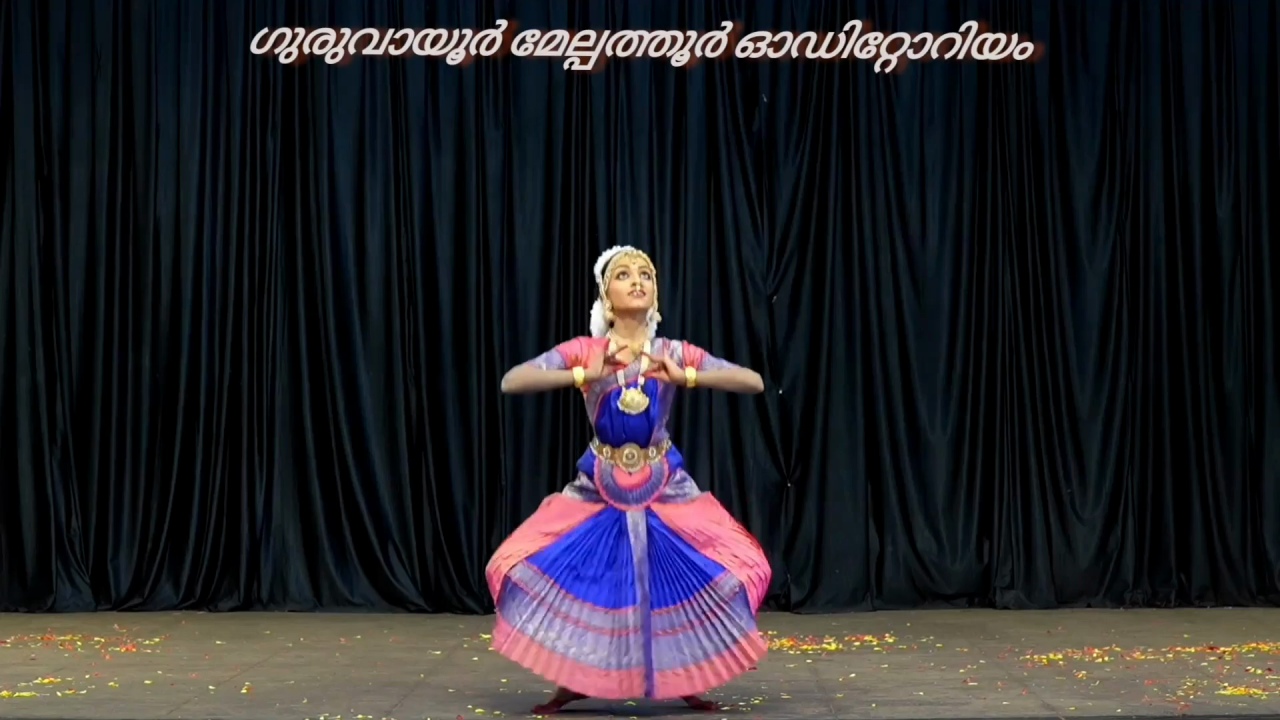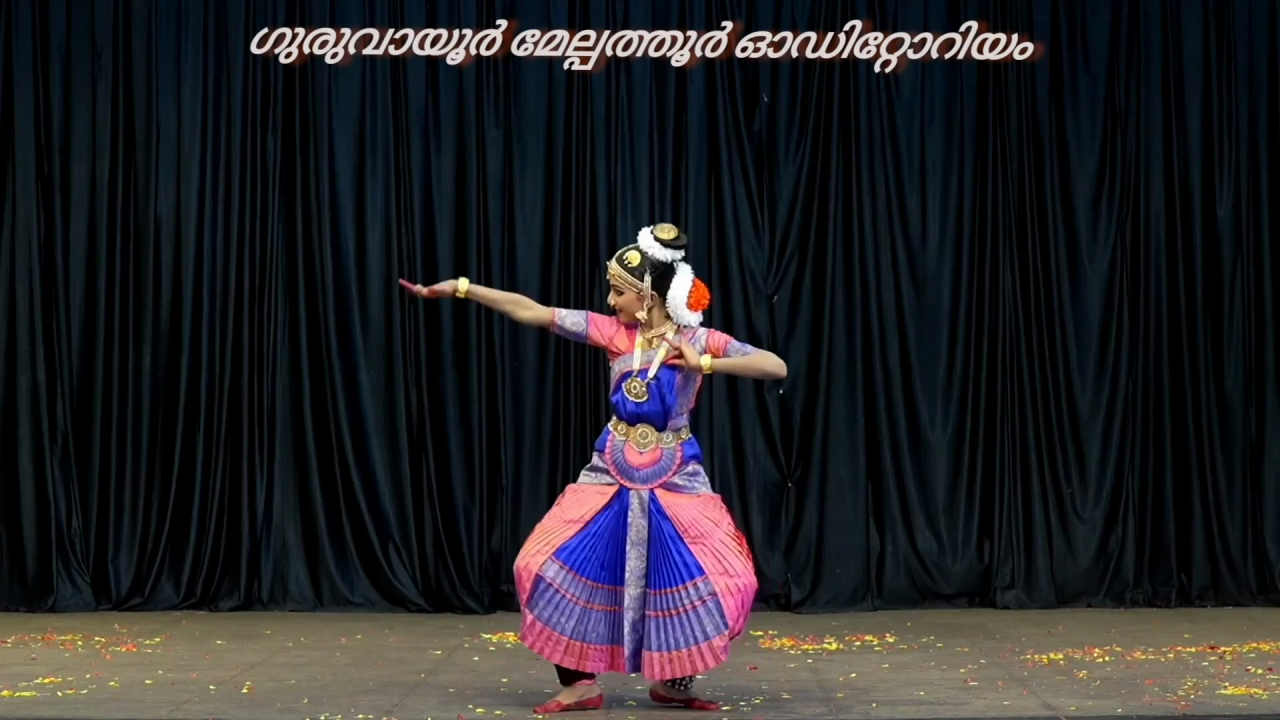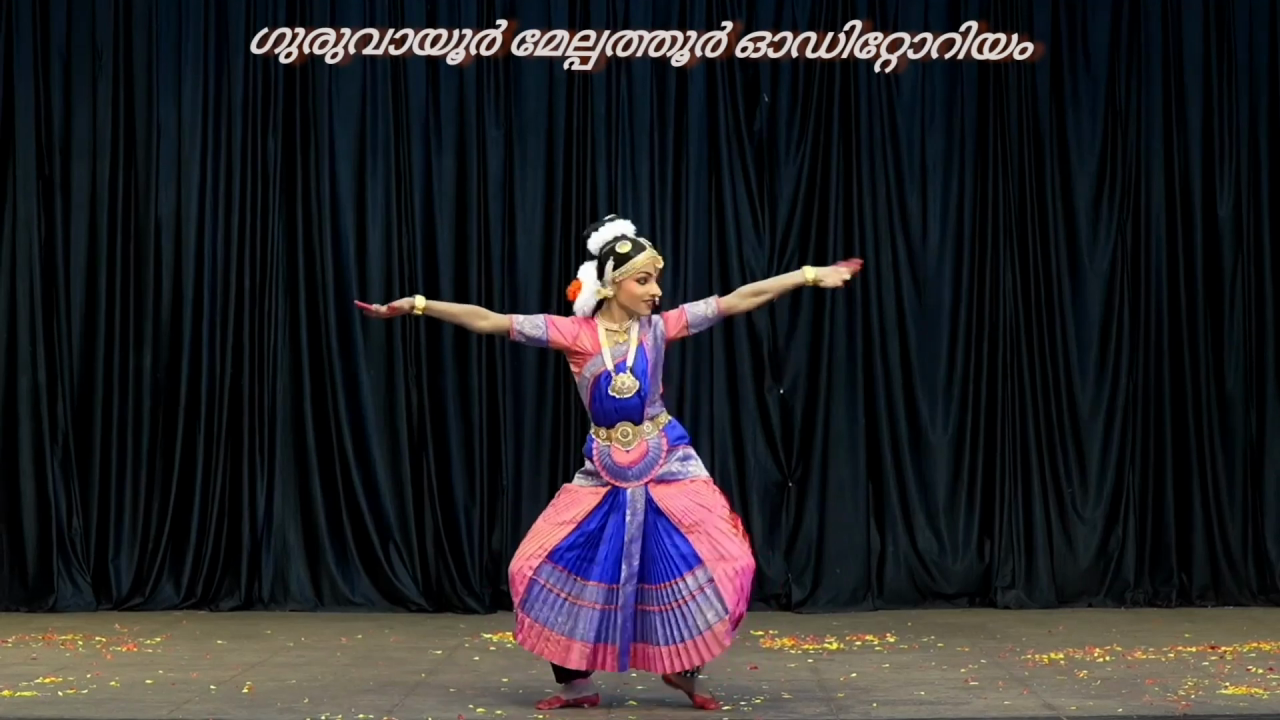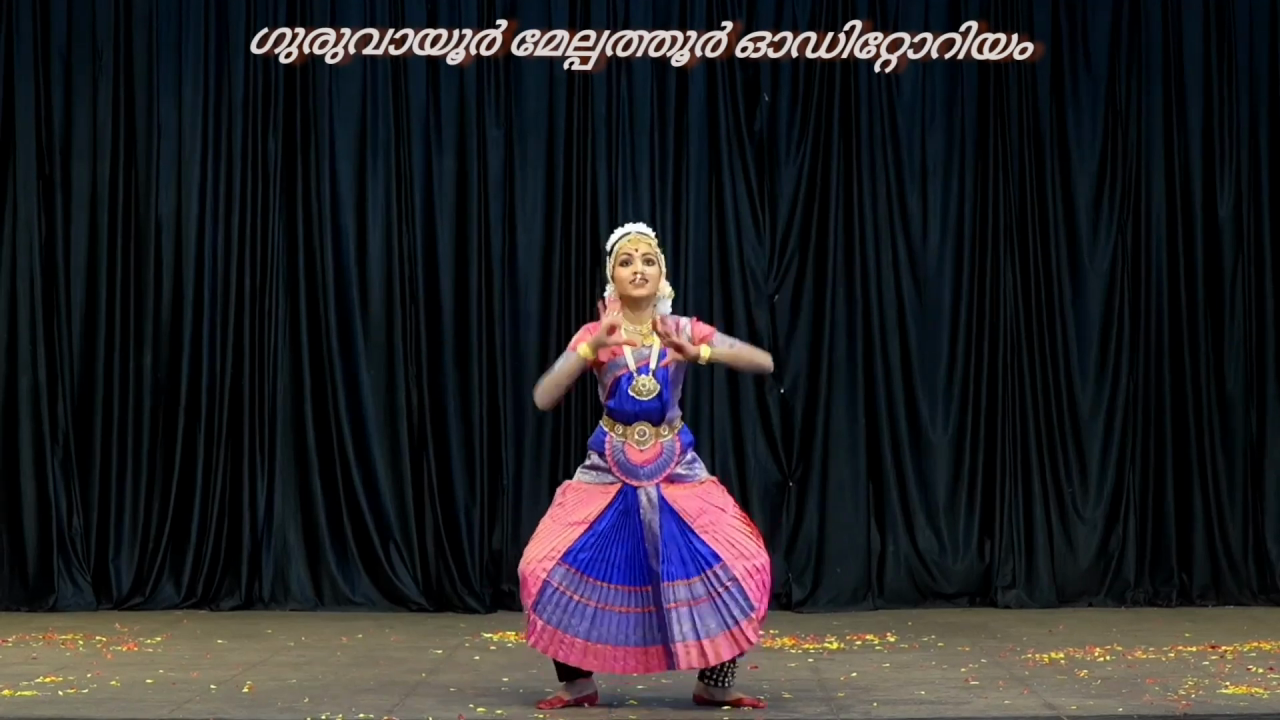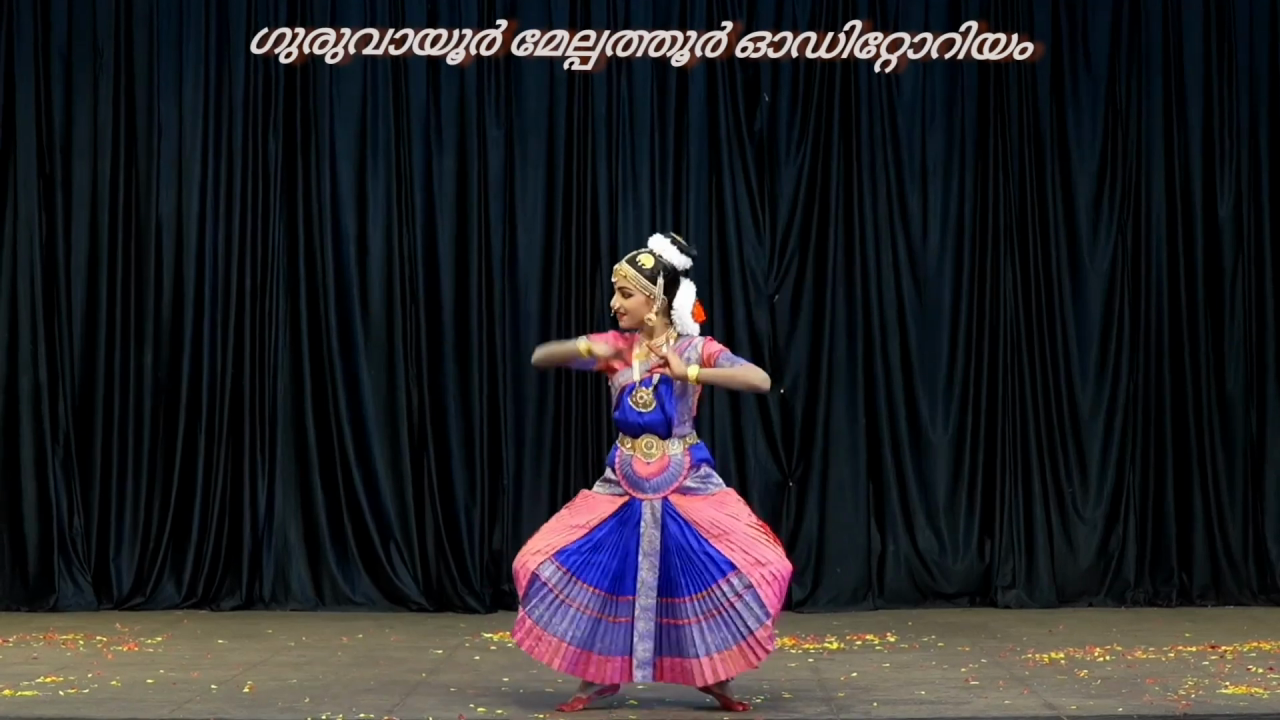
dt=0.4s
person 1, frame 1
left shoulder: (674, 353)
right shoulder: (582, 353)
left elbow: (754, 383)
right elbow: (512, 382)
left wrist: (684, 377)
right wrist: (586, 376)
left hip: (666, 492)
right hip: (597, 494)
left knee: (738, 571)
right knee: (525, 568)
left ankle: (683, 681)
right ankle: (576, 679)
person 1, frame 2
left shoulder: (700, 341)
right shoulder: (614, 332)
left elbow: (776, 367)
right elbow: (533, 312)
left wrist: (702, 363)
right wrist: (460, 288)
left hip: (675, 479)
right hip: (611, 474)
left knee: (720, 580)
right knee: (552, 565)
left ankle: (673, 682)
right ankle: (581, 681)
person 1, frame 3
left shoulder: (660, 327)
right shoulder: (571, 331)
left elbow: (739, 299)
right elbow: (487, 321)
left wrist: (811, 276)
right wrist: (416, 304)
left hip: (668, 468)
right hip: (605, 474)
left knee: (710, 563)
right knee: (546, 568)
left ankle: (686, 670)
right ankle: (577, 682)
person 1, frame 4
left shoulder: (685, 331)
right shoulder: (595, 335)
left elbow: (764, 362)
right elbow: (543, 400)
left wrist: (698, 354)
right wrist: (588, 356)
left hip: (675, 471)
right hip: (607, 472)
left knee: (728, 564)
right knee: (561, 570)
left ankle: (714, 684)
right ankle: (578, 683)
person 1, frame 5
left shoulder: (694, 348)
right shoulder: (614, 345)
left elbow: (760, 381)
right elbow: (541, 358)
left wrist: (686, 372)
right wrist: (595, 350)
left hip: (688, 487)
right hip: (621, 486)
left knee: (755, 572)
right knee: (545, 566)
left ankle: (716, 677)
right ankle: (598, 675)
